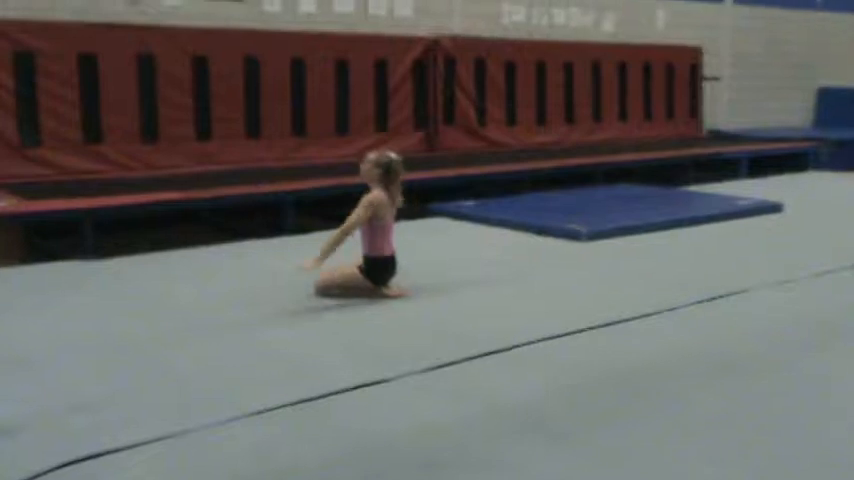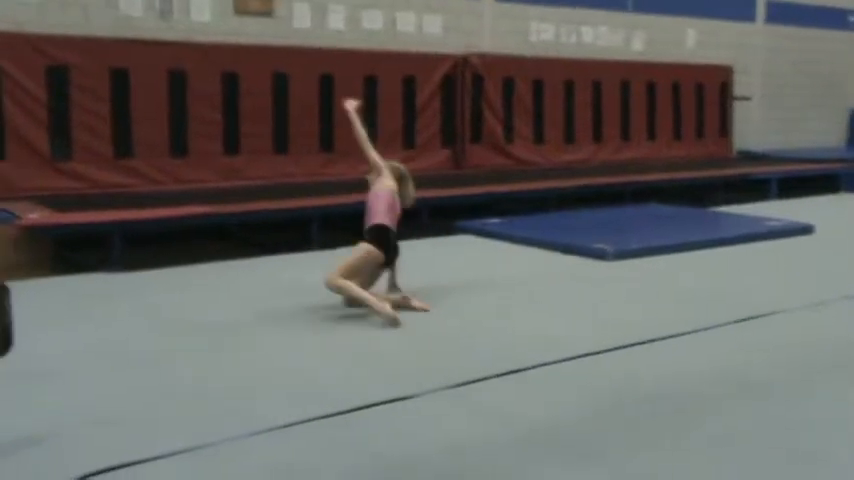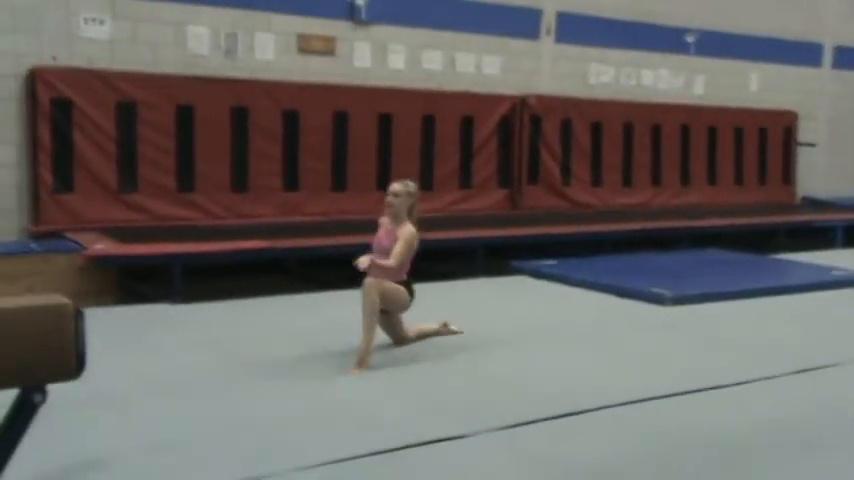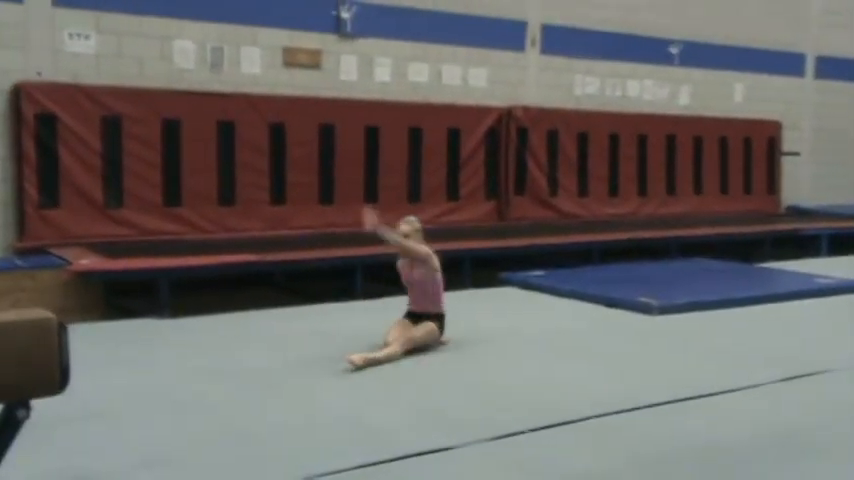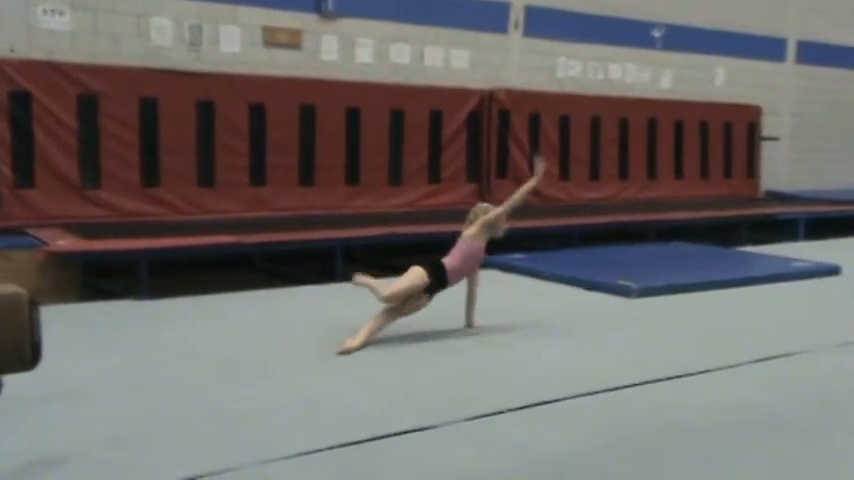
dt=1s
person 1, frame 1
left shoulder: (374, 199)
right shoulder: (384, 195)
left elbow: (345, 230)
left wrist: (317, 260)
left hip: (376, 266)
right hip: (384, 263)
left knee: (322, 285)
right knee: (329, 275)
left ankle: (380, 290)
right ankle: (379, 283)
person 1, frame 2
left shoulder: (386, 177)
right shoulder: (391, 194)
left elbow: (366, 144)
left wrist: (352, 113)
right wrist: (392, 282)
left hip: (379, 240)
right hip: (387, 245)
left knee: (334, 280)
right knee: (353, 295)
left ankle: (379, 305)
right ankle: (400, 299)
person 1, frame 3
left shoulder: (408, 232)
right shoulder: (383, 222)
left elbow: (393, 265)
left wrist: (371, 260)
left hip: (400, 292)
right hip: (382, 292)
left knee: (370, 284)
right knee: (400, 337)
left ankle: (364, 355)
right ankle: (439, 328)
person 1, frame 4
left shoulder: (427, 256)
right shoulder: (402, 263)
left elbow: (403, 244)
left wrist: (379, 228)
left hip: (433, 319)
right hip: (412, 315)
left knee: (403, 341)
right knee: (390, 341)
right ankle: (425, 338)
person 1, frame 5
left shoulder: (478, 252)
right shoulder: (479, 228)
left elbow: (472, 286)
right elbow: (508, 205)
left wrist: (470, 321)
right wrist: (535, 179)
left hip: (434, 283)
right hip: (430, 271)
left knee: (393, 311)
right knee: (387, 296)
right ankle: (366, 281)
